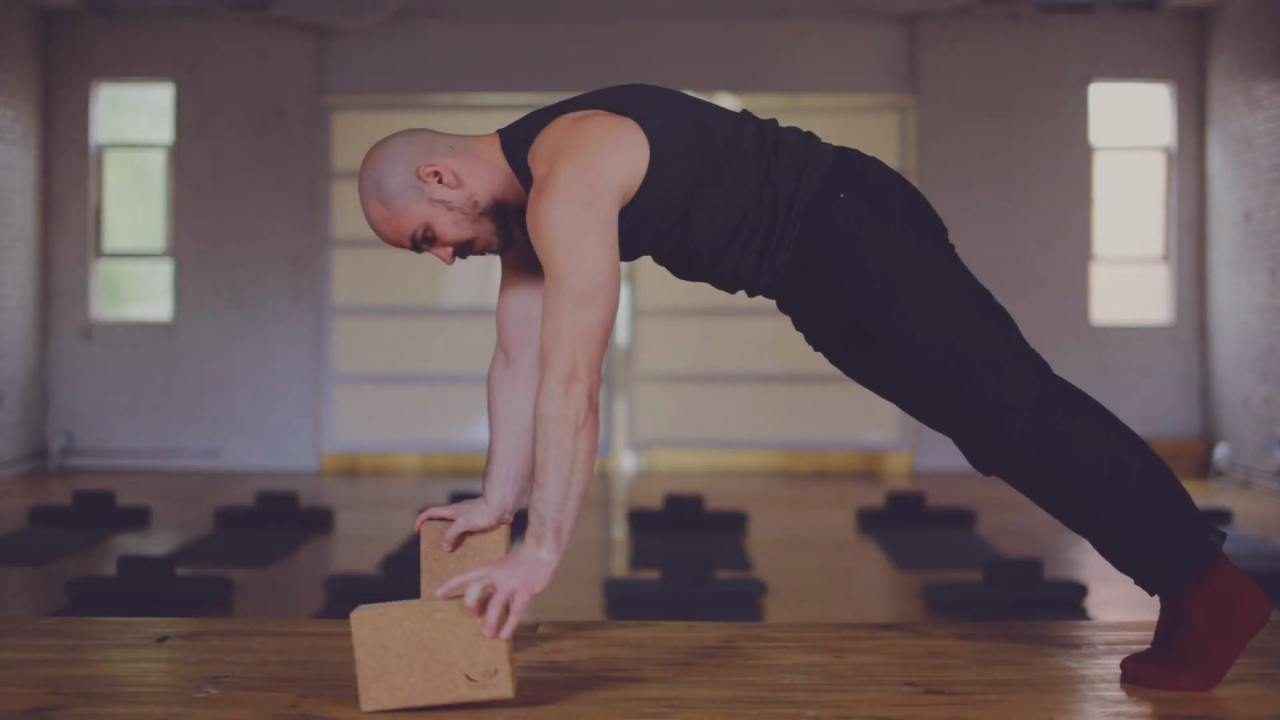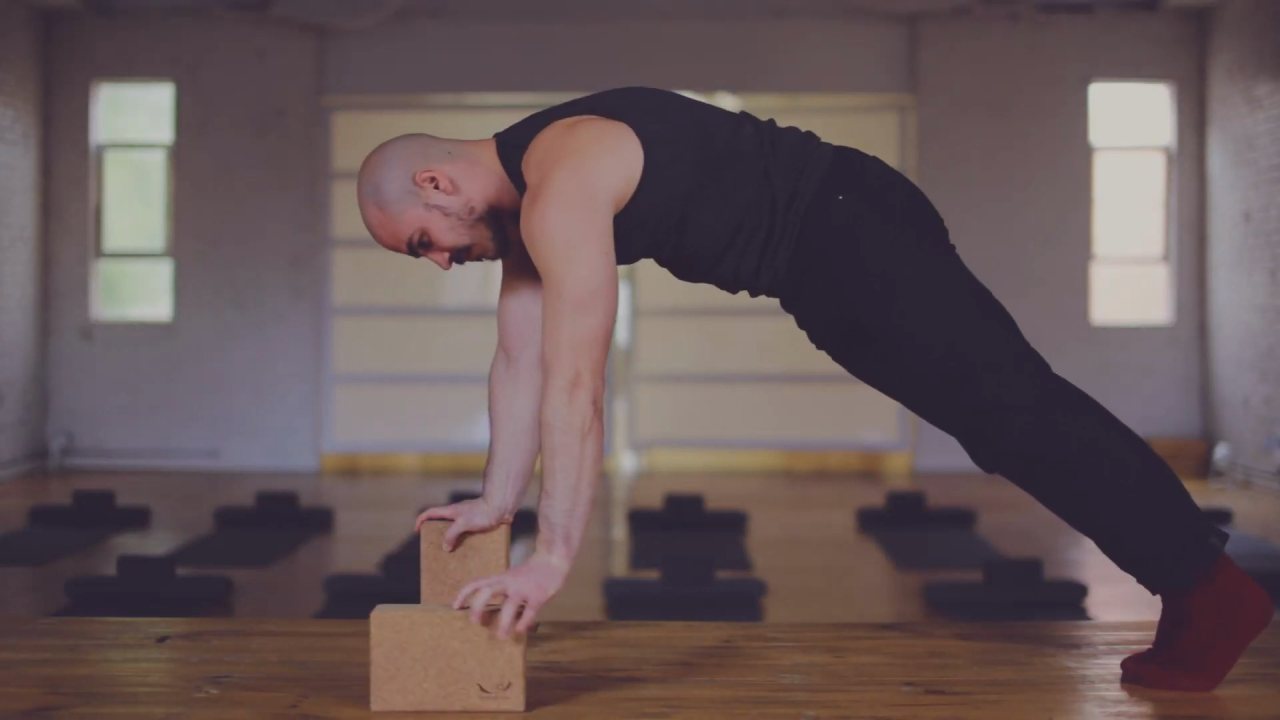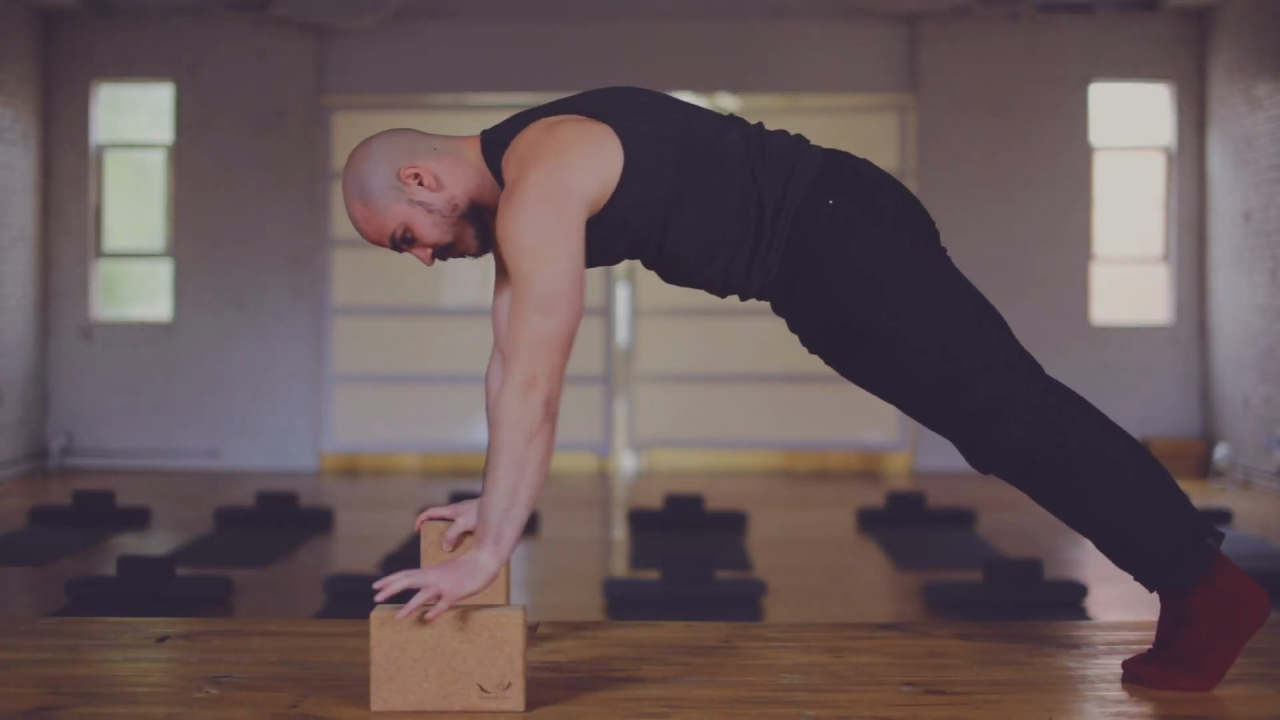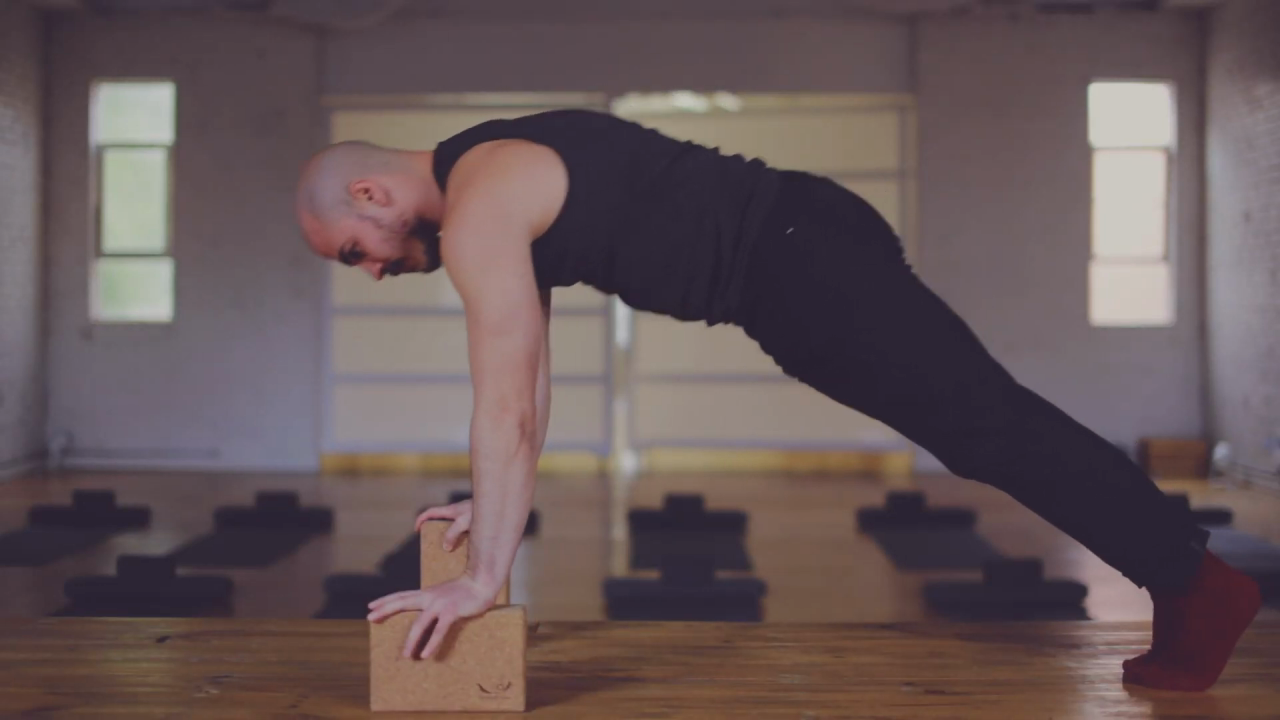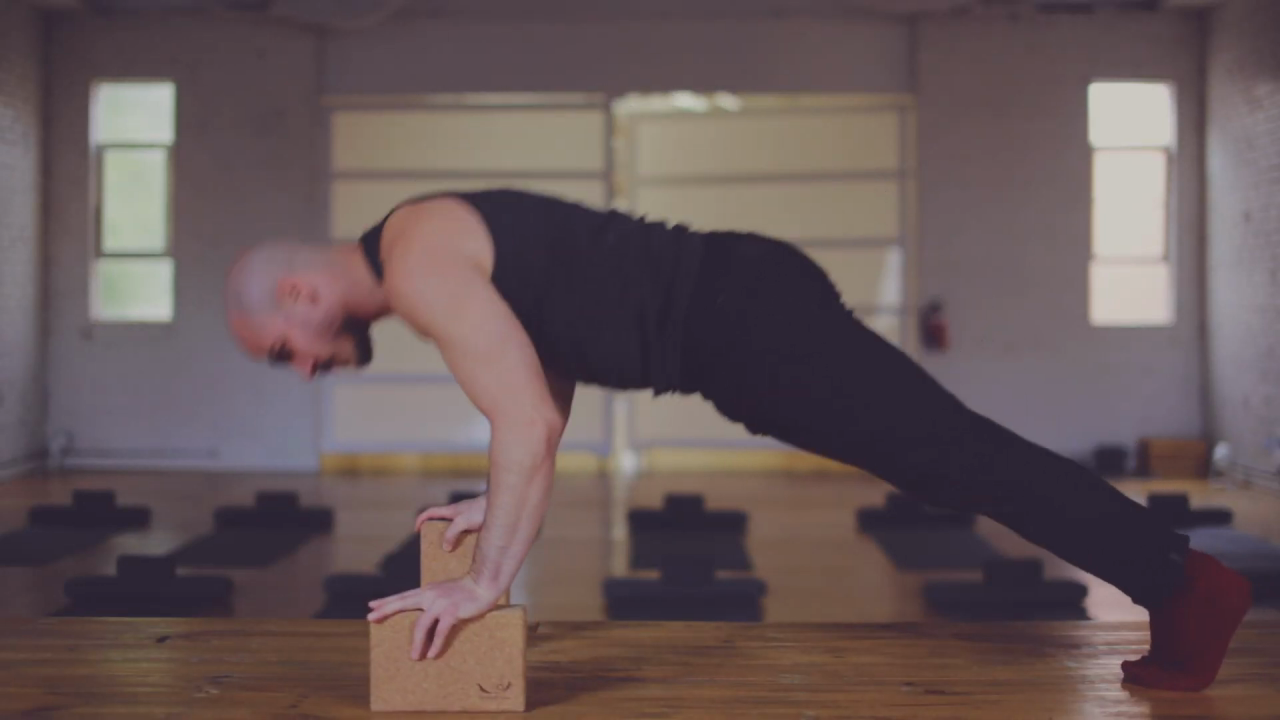
dt=0.2s
person 1, frame 1
left shoulder: (567, 182)
right shoulder: (519, 195)
left elbow: (570, 380)
right elbow: (519, 358)
left wrist: (541, 552)
right wrist: (497, 500)
left hip: (851, 230)
right hip: (818, 263)
left knee: (1019, 413)
right knee: (1003, 423)
right ankle: (1190, 586)
person 1, frame 2
left shoulder: (560, 188)
right shoulder: (519, 194)
left elbow: (574, 383)
right elbow: (520, 358)
left wrist: (553, 557)
right wrist: (496, 500)
left hip: (852, 229)
right hip: (824, 256)
left knee: (1021, 414)
right knee: (1008, 421)
right ankle: (1193, 588)
person 1, frame 3
left shoulder: (536, 188)
right shoulder: (512, 188)
left elbow: (532, 381)
right elbow: (512, 356)
left wrist: (487, 554)
right wrist: (491, 502)
left hip: (840, 234)
right hip: (816, 256)
left knee: (1014, 417)
right knee: (1002, 423)
left ankle: (1207, 588)
right ankle: (1192, 591)
person 1, frame 4
left shoulder: (479, 207)
right shoulder: (481, 193)
left elbow: (505, 400)
right elbow: (522, 372)
left wrist: (483, 577)
right wrist: (493, 503)
left hip: (802, 257)
right hip: (787, 262)
left knee: (991, 428)
right knee: (982, 429)
left ankle: (1201, 590)
right ankle: (1186, 596)
person 1, frame 5
left shoulder: (417, 262)
right shoulder: (427, 251)
left elbow: (527, 422)
right elbow: (547, 387)
left wrist: (486, 581)
right wrist: (496, 505)
left hip: (742, 321)
right hip: (733, 312)
left knee: (959, 459)
right knee: (951, 460)
left ankle: (1188, 591)
right ankle: (1172, 586)
